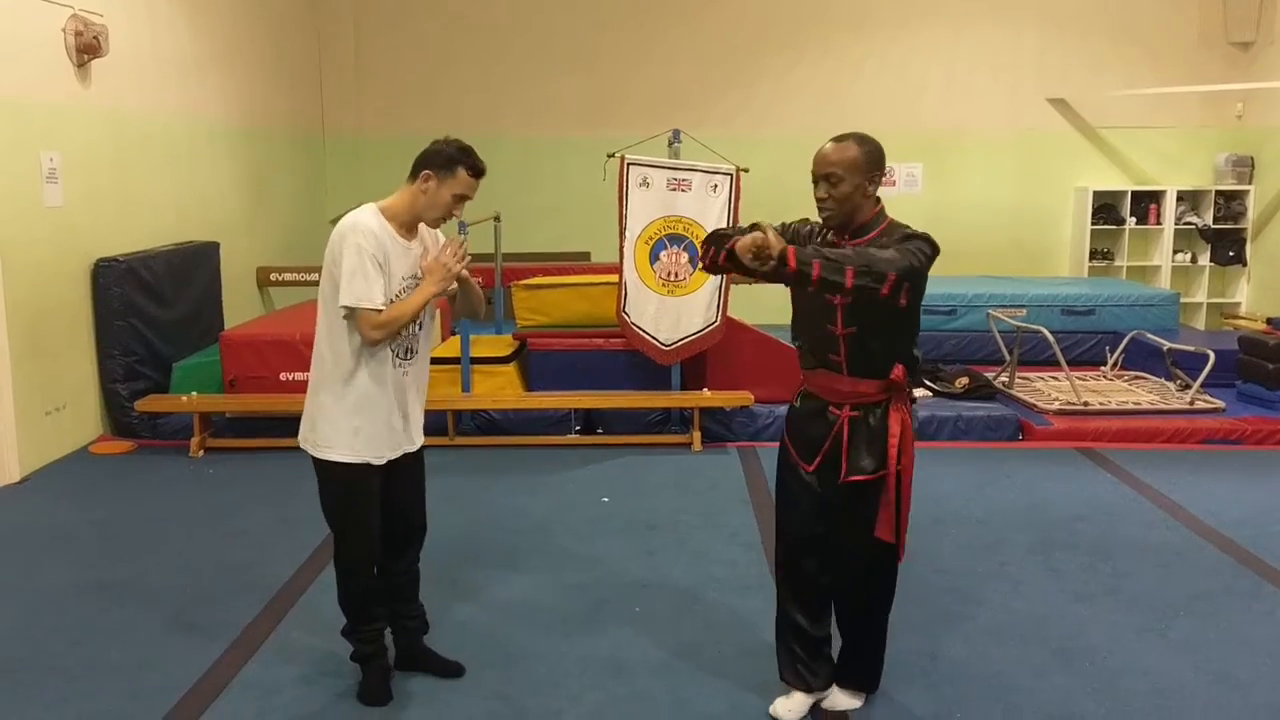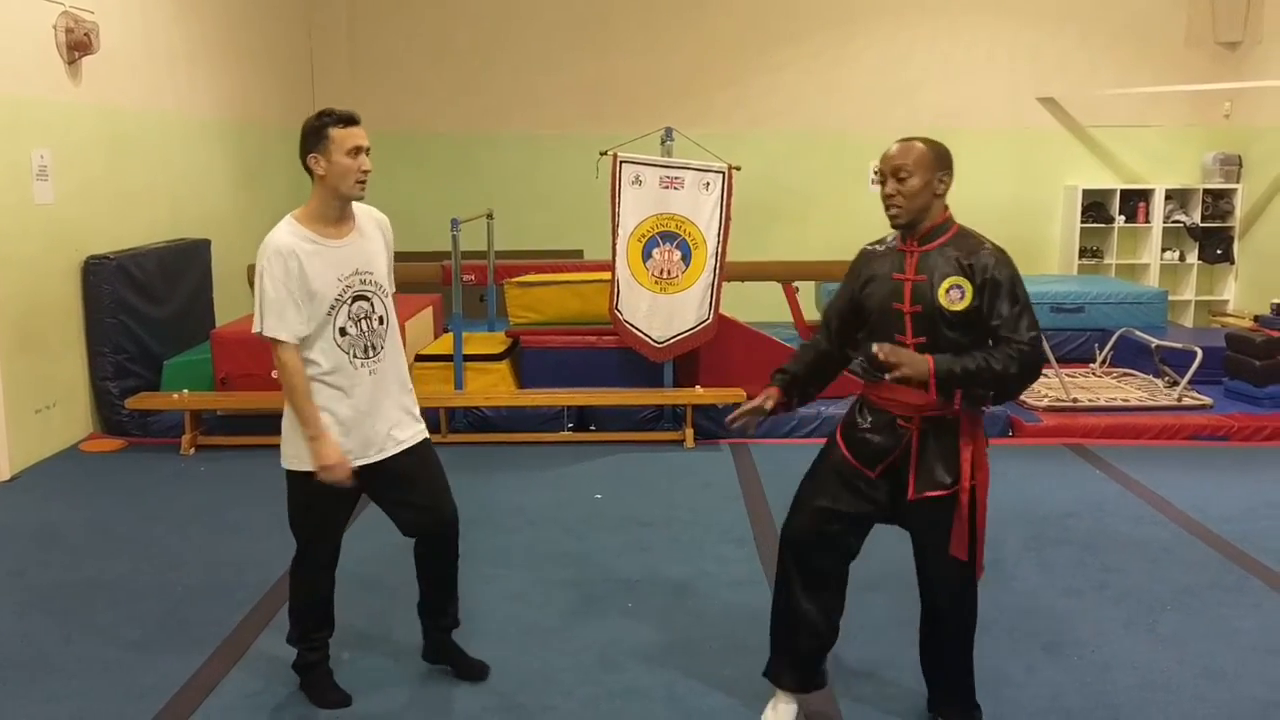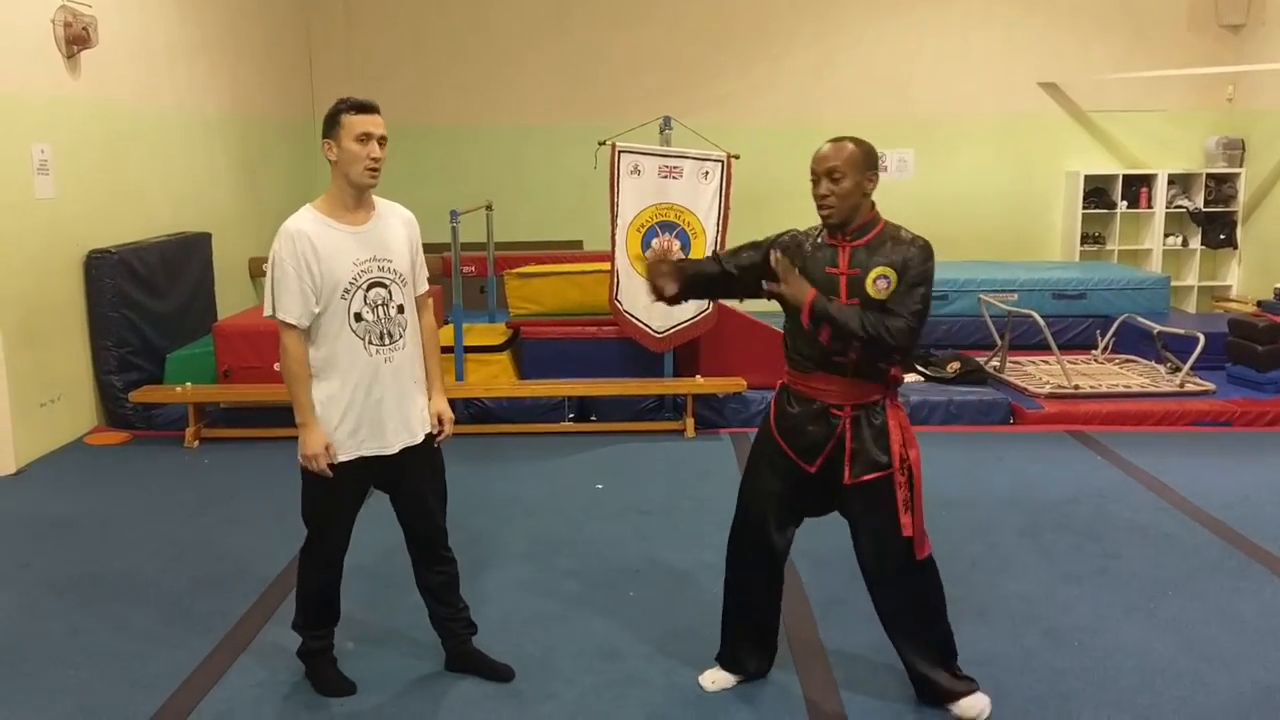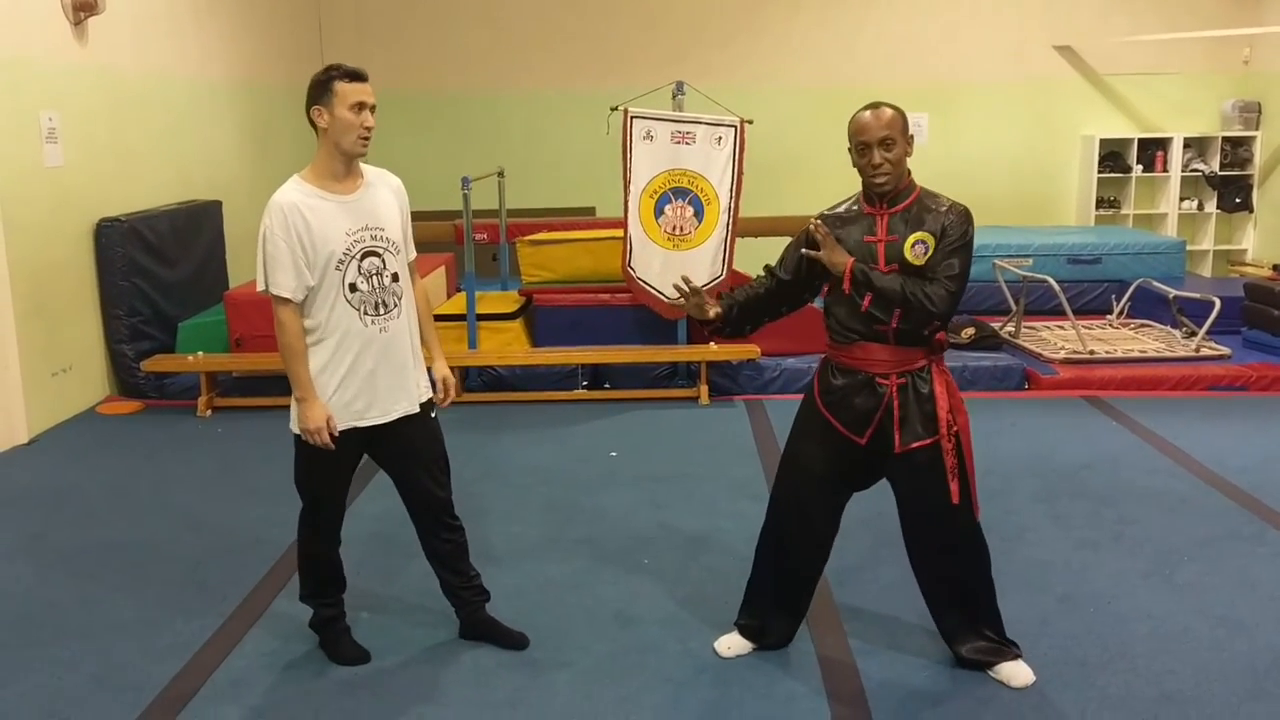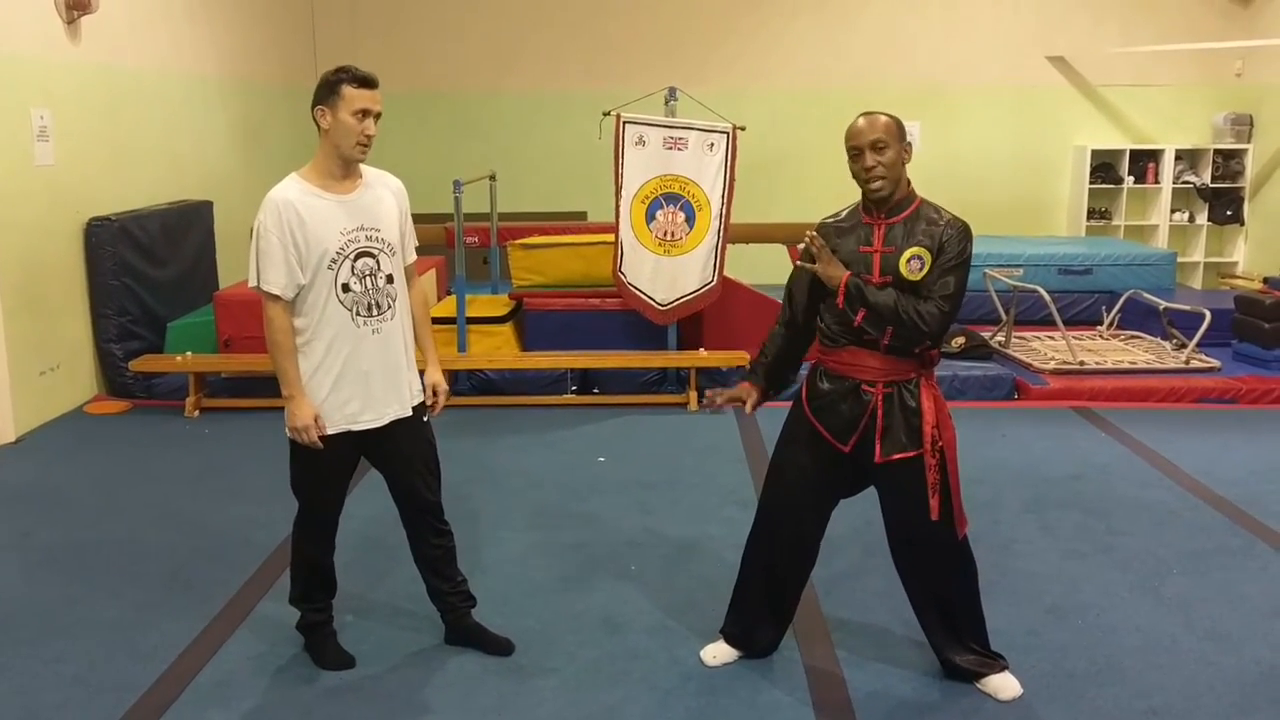
dt=1s
person 1, frame 1
left shoulder: (433, 239)
right shoulder: (360, 231)
left elbow: (471, 310)
right elbow: (372, 327)
left wrist: (461, 280)
right wrist: (432, 285)
left hip: (402, 425)
right hip: (347, 429)
left knee: (406, 537)
right knee: (359, 547)
left ankle: (409, 642)
right ankle: (371, 657)
person 1, frame 2
left shoulder: (376, 226)
right shoulder: (283, 248)
right elbow: (286, 353)
right wrist: (319, 439)
left hip: (396, 424)
right hip: (324, 440)
left knee: (440, 526)
right knee: (317, 556)
left ankle: (439, 636)
right ankle: (312, 662)
person 1, frame 3
left shoulder: (402, 222)
right shoulder: (301, 235)
right elbow: (292, 338)
left wrist: (437, 391)
right wrist: (308, 424)
left hip: (409, 423)
right hip: (339, 432)
left knee: (431, 539)
right knee: (325, 548)
left ankle: (458, 643)
right ankle: (316, 652)
person 1, frame 4
left shoulder: (389, 189)
right shoulder: (290, 207)
right elbow: (286, 311)
left wrist: (436, 356)
right wrist: (307, 398)
left hip: (403, 393)
right hip: (333, 404)
left knee: (436, 507)
right knee: (323, 520)
left ankle: (472, 611)
right ankle: (329, 620)
person 1, frame 5
left shoulder: (391, 191)
right shoulder: (286, 204)
right elbow: (276, 307)
left wrist: (431, 361)
right wrist: (294, 396)
left hip: (398, 395)
right hip: (327, 406)
left knee: (426, 511)
right knee: (318, 522)
left ankle: (457, 616)
right ankle: (316, 624)
person 2, frame 1
left shoulder: (908, 246)
right shoulder: (803, 235)
left elbow: (873, 273)
right elbow: (712, 252)
left wrist: (792, 258)
right wrist: (743, 244)
left hip: (874, 427)
right hip: (811, 417)
left knee: (864, 559)
right knee: (797, 549)
person 2, frame 2
left shoulder: (983, 262)
right shoulder: (873, 259)
left elbow: (1022, 358)
right elbow: (834, 336)
left wrist: (936, 371)
right wrist: (780, 390)
left hip: (944, 441)
right hip: (869, 428)
left knee: (947, 581)
right knee: (808, 536)
person 2, frame 3
left shoulder: (909, 253)
right shoulder: (795, 246)
left elbow: (894, 338)
right elbow: (728, 272)
left wrist: (809, 303)
right wrist: (677, 281)
left hip: (869, 425)
right hip: (797, 417)
left knee: (898, 556)
right knee: (754, 539)
right ankle: (743, 658)
person 2, frame 4
left shoulder: (948, 220)
right shoulder: (832, 222)
left elbow: (935, 304)
right elbow: (779, 287)
left wrist: (853, 271)
right wrist: (721, 312)
left hip: (916, 395)
right hip: (841, 390)
left knee: (946, 526)
right knee: (795, 511)
left ankle: (985, 645)
right ankle: (762, 626)
person 2, frame 5
left shoulder: (946, 233)
right shoulder: (830, 231)
left elbow: (929, 324)
right elbow: (795, 319)
left wrist: (847, 284)
right wrist: (759, 381)
left hip: (903, 407)
right hip: (827, 400)
left knee: (932, 539)
right knee: (781, 521)
left ankle: (972, 655)
right ankle: (747, 634)
